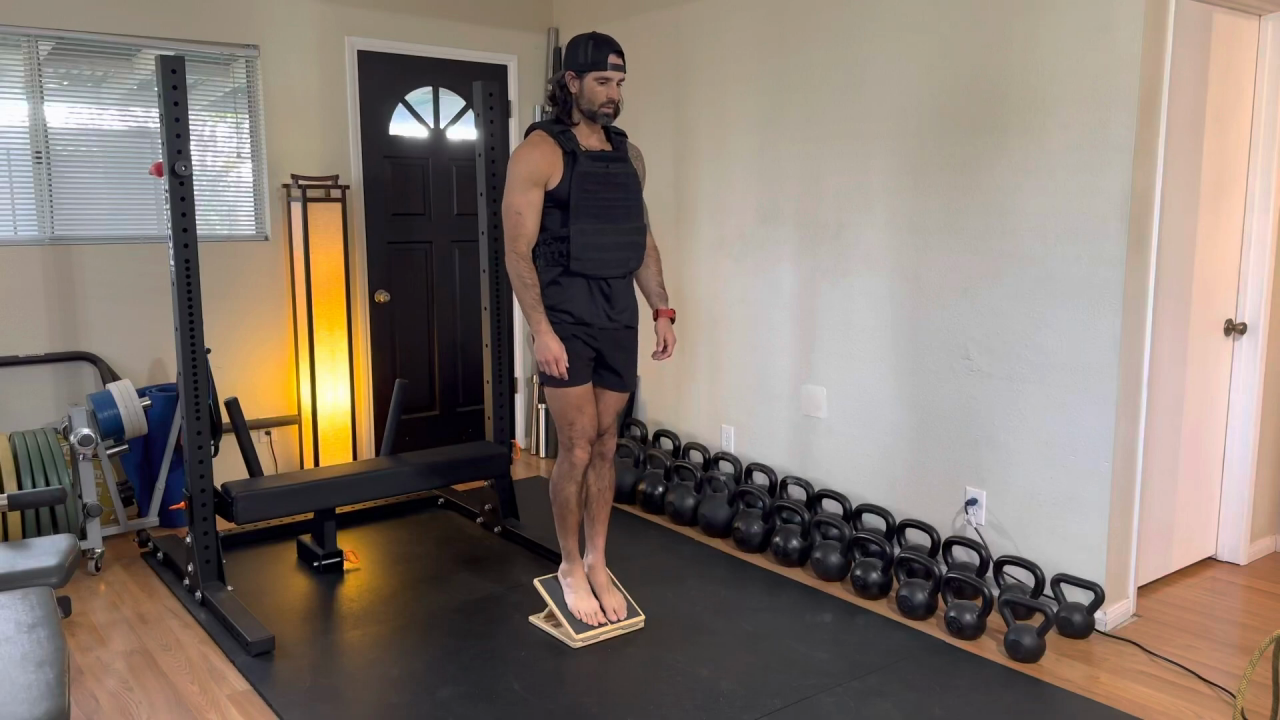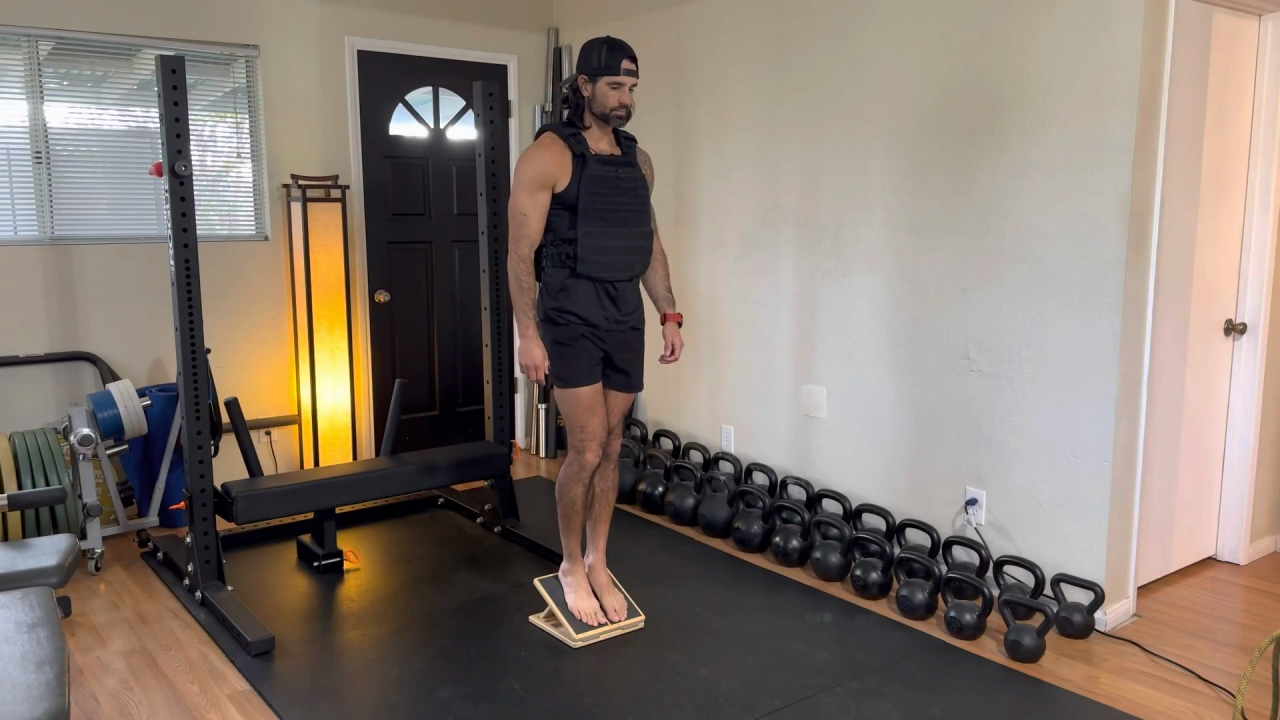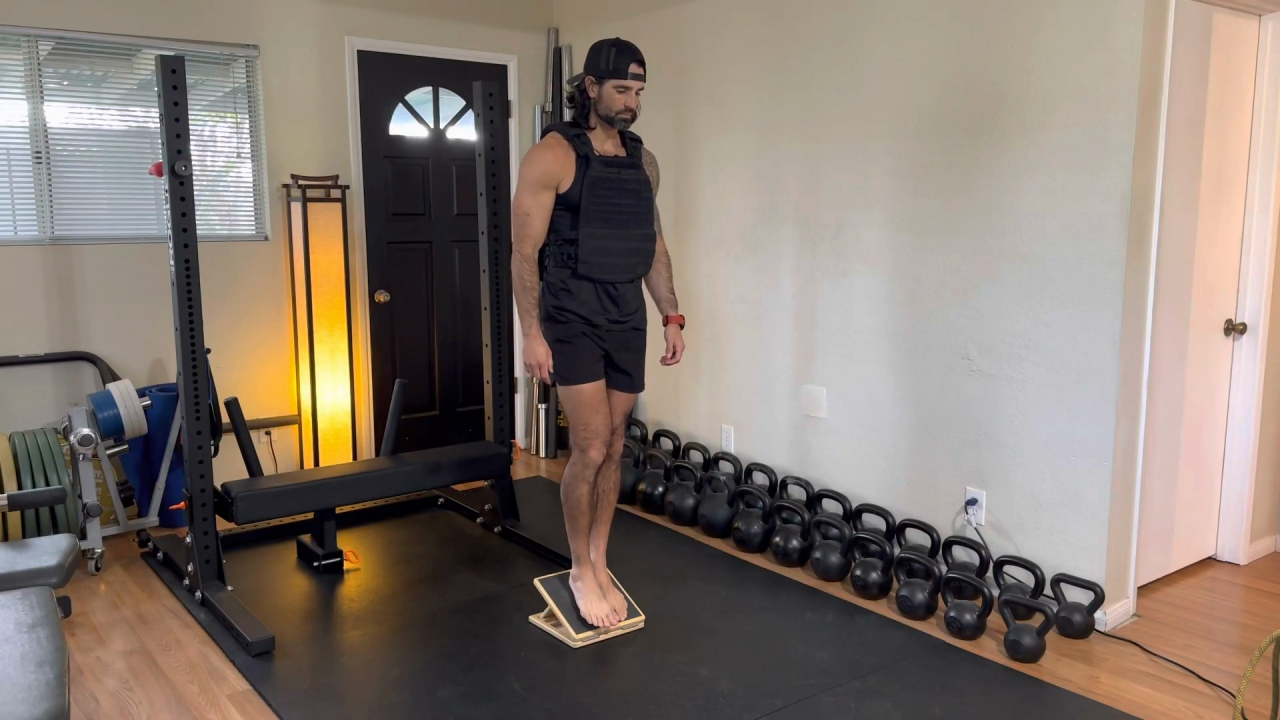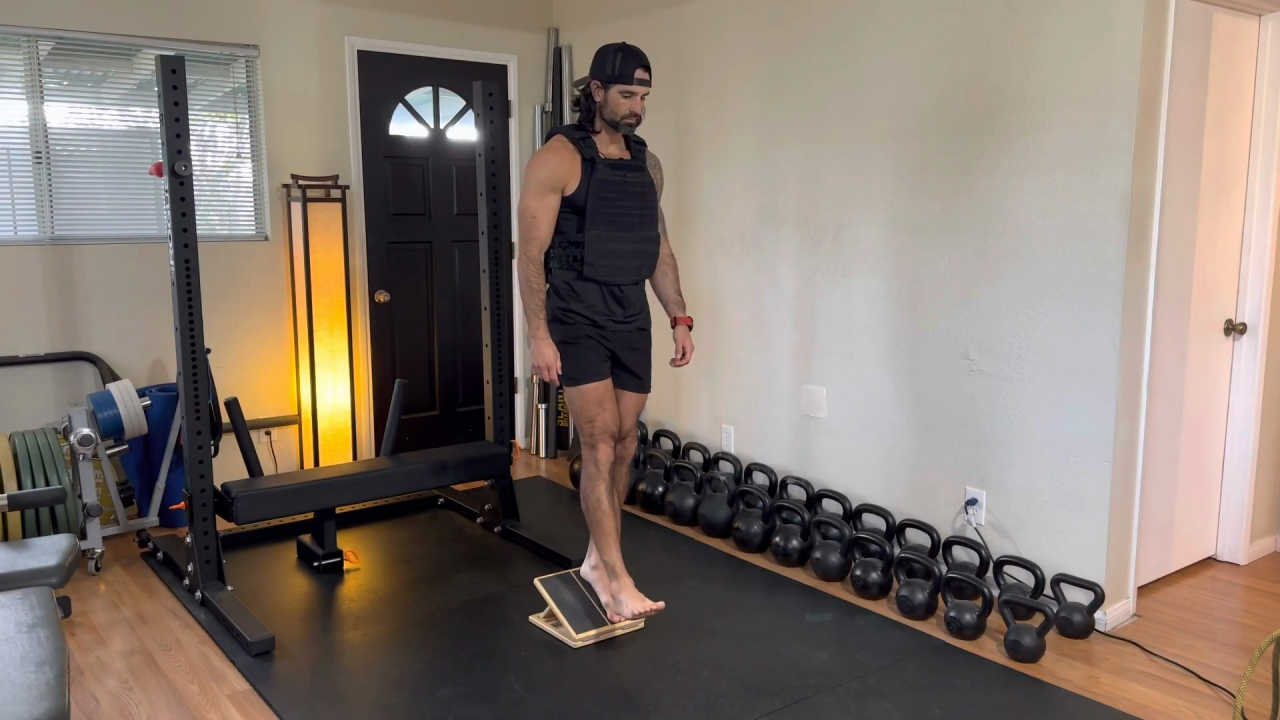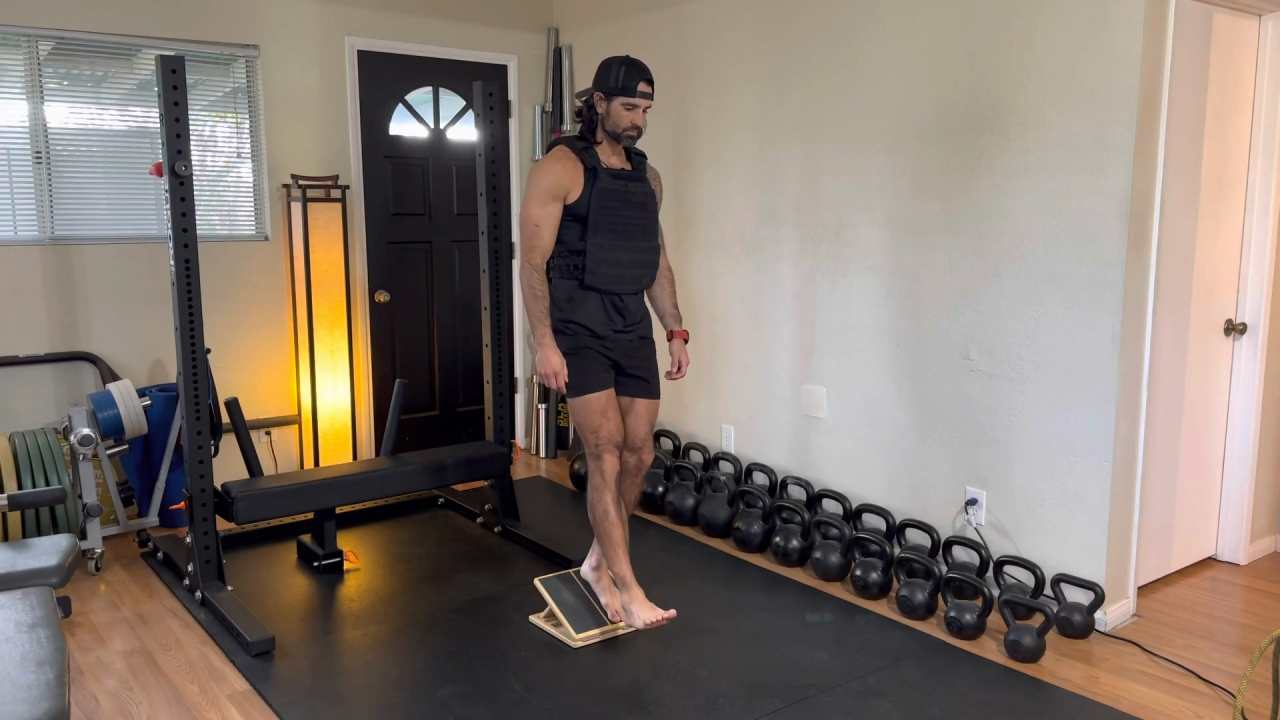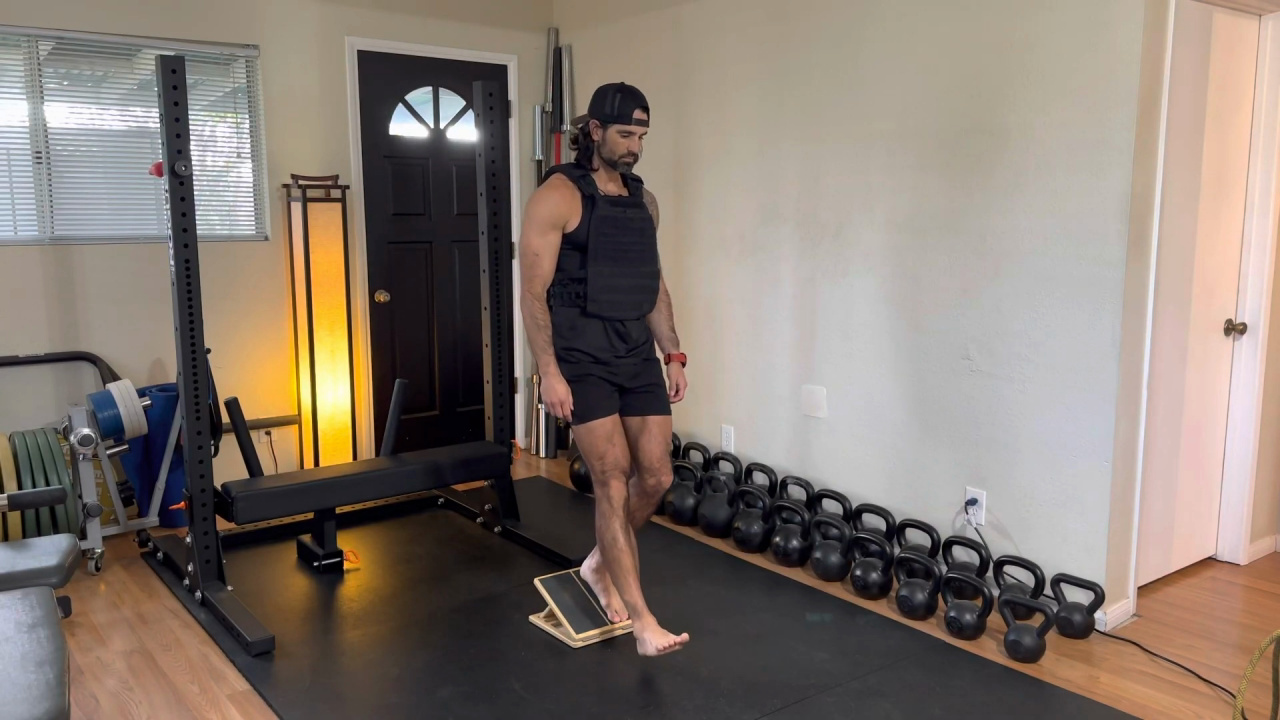
dt=0.7s
person 1, frame 1
left shoulder: (628, 155)
right shoulder: (539, 153)
right elbow: (518, 251)
left wrist: (661, 310)
right wrist: (541, 329)
left hip: (618, 319)
right hip: (567, 320)
left knee: (605, 447)
right knee: (576, 450)
left ankle: (598, 564)
right ankle: (571, 567)
person 1, frame 2
left shoulder: (638, 159)
right shoulder: (549, 155)
right elbow: (521, 252)
left wrist: (670, 314)
right wrist: (527, 334)
left hip: (625, 320)
right hip: (572, 321)
left knee: (611, 449)
right knee: (587, 450)
left ankle: (598, 565)
right ankle: (571, 566)
person 1, frame 3
left shoulder: (643, 161)
right shoulder: (554, 155)
left elbow: (654, 245)
right elbow: (526, 251)
left wrist: (672, 316)
right wrist: (532, 333)
left hip: (627, 320)
right hip: (573, 320)
left knee: (613, 449)
right knee: (590, 448)
left ankle: (599, 565)
right ankle: (580, 570)
person 1, frame 4
left shoulder: (647, 164)
right shoulder: (558, 158)
left elbow: (659, 248)
right elbow: (531, 254)
left wrist: (680, 317)
right wrist: (539, 335)
left hip: (631, 321)
right hip: (578, 321)
left knee: (624, 447)
right knee: (599, 447)
left ankle: (596, 561)
right ankle: (619, 579)
person 1, frame 5
left shoulder: (647, 176)
right shoulder: (561, 168)
right elbow: (533, 263)
left wrist: (676, 331)
right wrist: (544, 342)
left hip: (633, 331)
right hip: (580, 332)
left knee: (638, 457)
right knee: (606, 458)
left ankle: (600, 563)
right ankle: (629, 592)
person 1, frame 6
left shoulder: (644, 200)
right shoulder: (558, 196)
right elbow: (534, 292)
left wrist: (673, 354)
right wrist: (549, 372)
left hip: (637, 356)
right hip: (583, 360)
left knee: (656, 477)
right knee: (614, 483)
left ankle: (600, 564)
right ankle: (642, 620)
